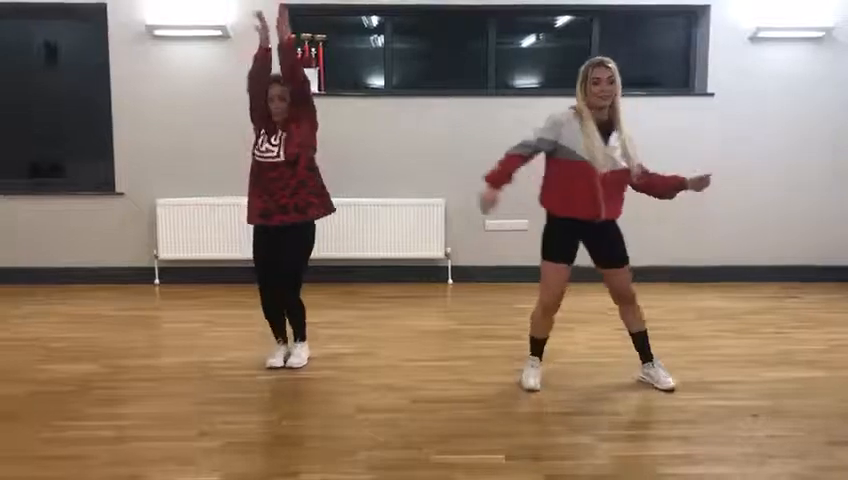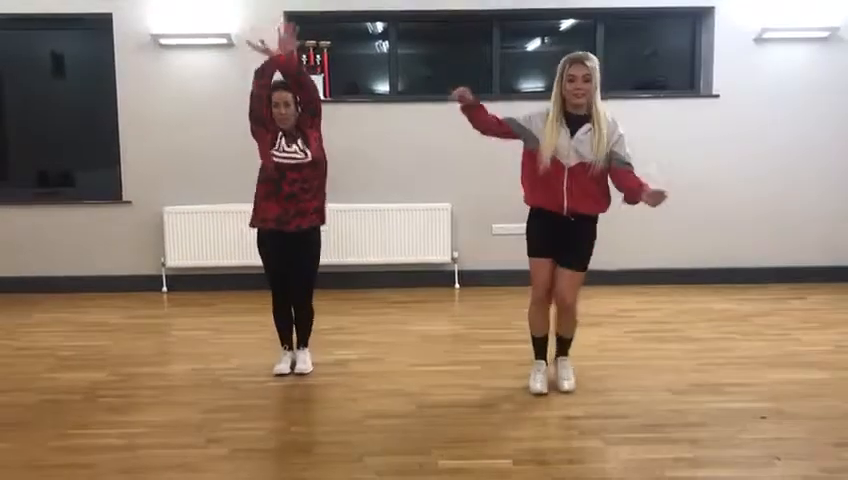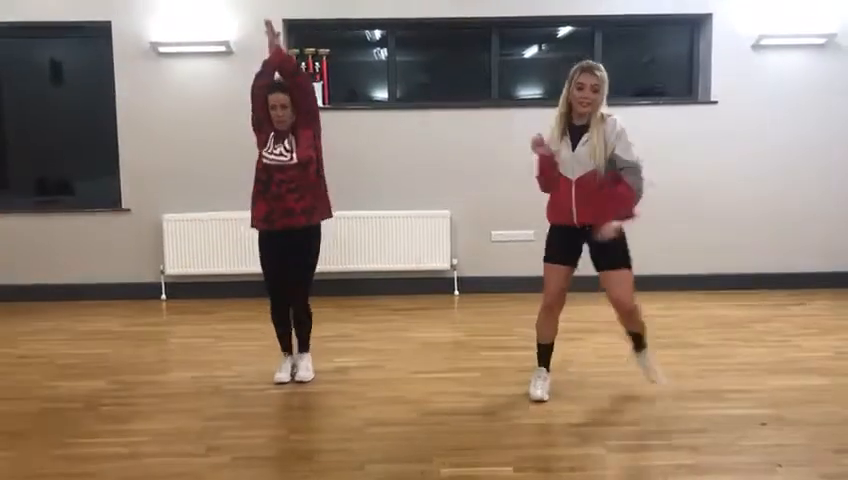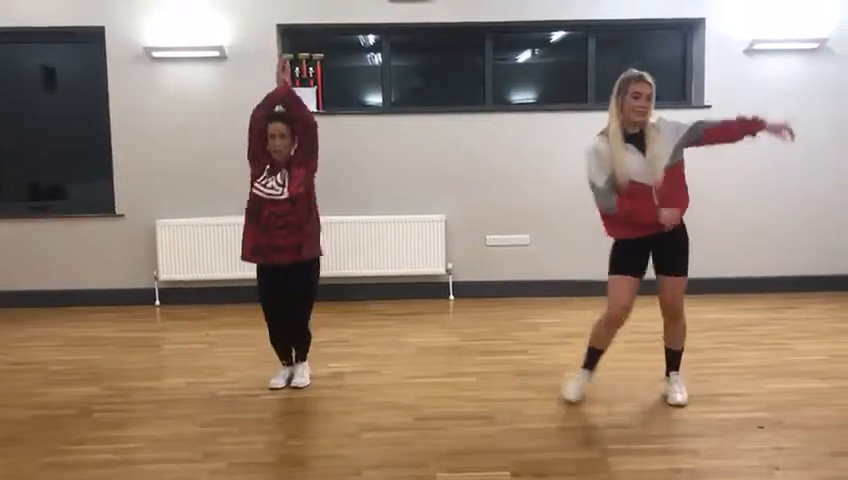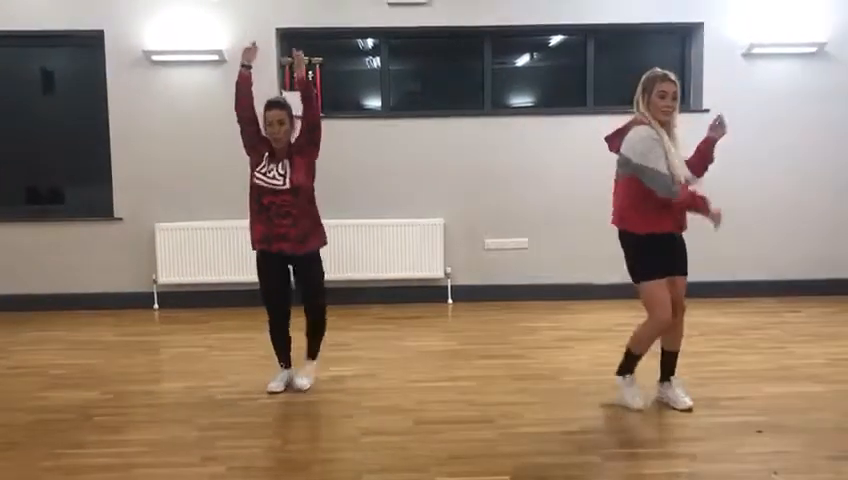
dt=0.4s
person 1, frame 1
left shoulder: (304, 123)
right shoulder: (262, 125)
left elbow: (299, 83)
right elbow: (254, 86)
left wrist: (286, 40)
right wrist: (264, 44)
left hip: (299, 221)
right hip: (266, 221)
left knee: (287, 288)
right knee: (267, 289)
left ankle: (300, 343)
right ankle: (280, 343)
person 1, frame 2
left shoulder: (310, 129)
right shoulder: (264, 132)
left elbow: (310, 91)
right elbow: (258, 92)
left wrist: (285, 57)
right wrist: (274, 57)
left hip: (306, 227)
right hip: (271, 229)
left knee: (302, 296)
right knee: (280, 296)
left ankle: (303, 349)
right ankle: (286, 350)
person 1, frame 3
left shoulder: (308, 130)
right shoulder: (264, 133)
left elbow: (304, 89)
right elbow: (257, 93)
left wrist: (280, 54)
right wrist: (271, 57)
left hip: (305, 227)
right hip: (271, 229)
left knee: (298, 296)
right knee: (277, 297)
left ankle: (304, 355)
right ankle: (288, 356)
person 1, frame 4
left shoulder: (304, 163)
right shoulder: (259, 162)
left elbow: (308, 124)
right elbow: (256, 123)
left wrist: (287, 88)
right wrist: (278, 90)
left hip: (302, 257)
right hip: (267, 258)
left knee: (298, 319)
right knee: (275, 320)
left ankle: (302, 363)
right ankle: (285, 364)
person 1, frame 5
left shoulder: (304, 151)
right shoulder: (258, 151)
left elbow: (312, 117)
right elbow: (244, 113)
left wrist: (303, 76)
right wrist: (245, 69)
left hip: (305, 243)
right hip: (268, 246)
left knee: (316, 307)
right knee: (278, 312)
left ankle: (310, 363)
right ankle: (284, 368)
person 2, frame 1
left shoulder: (620, 132)
right shoulder: (565, 123)
left elbow: (641, 179)
right elbow: (525, 149)
left wrist: (684, 184)
right wrist: (495, 183)
left hip: (604, 224)
right hip: (563, 222)
left knee: (625, 296)
right knee: (549, 299)
left ankle: (649, 365)
right ankle: (534, 361)
person 2, frame 2
left shoulder: (608, 126)
right shoulder: (542, 120)
left elbow: (622, 171)
right elbow: (496, 127)
left wrist: (642, 192)
right wrist: (469, 103)
left hip: (582, 221)
right hip: (543, 217)
left knee: (566, 299)
right knee: (540, 295)
left ankle: (563, 360)
right ankle: (540, 364)
person 2, frame 3
left shoulder: (612, 129)
right shoulder: (557, 132)
left elbow: (631, 177)
right elbow: (546, 184)
left wrist: (616, 218)
right wrist: (544, 158)
left hip: (605, 226)
right hip: (563, 226)
left knee: (623, 302)
right knee: (551, 301)
left ankle: (640, 349)
right ankle: (542, 371)
person 2, frame 4
left shoulder: (665, 131)
right shoulder: (601, 147)
left elbow: (712, 130)
right elbow: (605, 201)
left wrist: (763, 125)
right wrist: (654, 214)
left hip: (671, 232)
right hip: (630, 237)
left knee: (673, 309)
right knee: (616, 312)
left ankle: (673, 375)
right ankle: (586, 371)
person 2, frame 5
left shoulder: (663, 134)
right shoulder: (643, 137)
left elbow: (687, 174)
right elbow: (668, 188)
left wrist: (710, 141)
right wrist: (707, 207)
left hip: (668, 234)
right hip: (642, 236)
left knee: (677, 311)
right knee: (661, 316)
left ankle: (667, 383)
right ankle: (626, 375)
